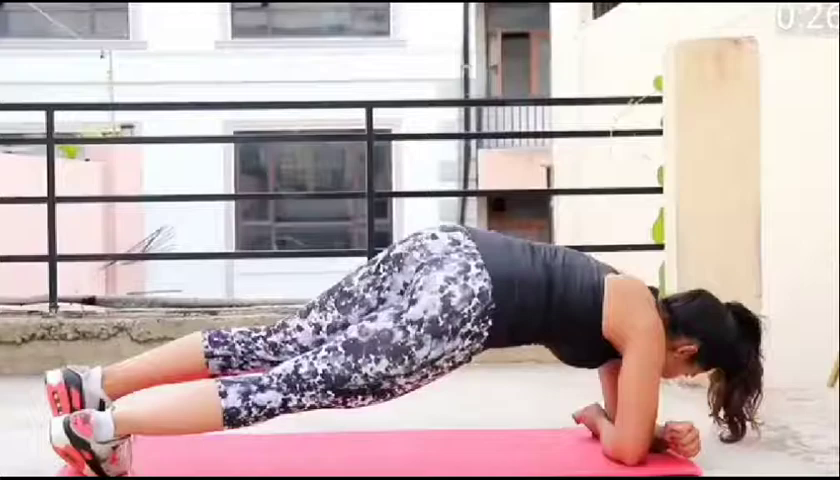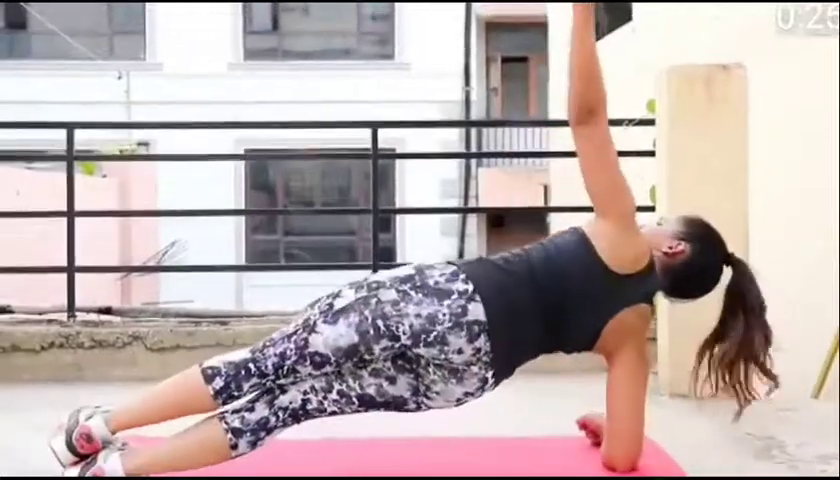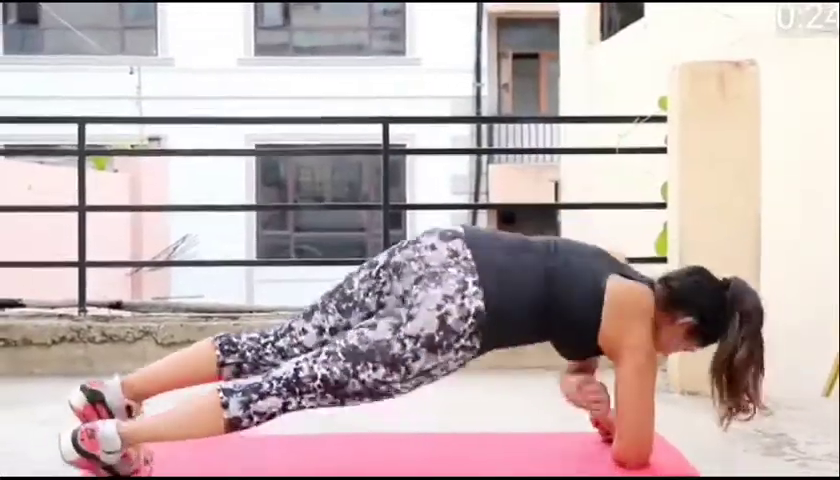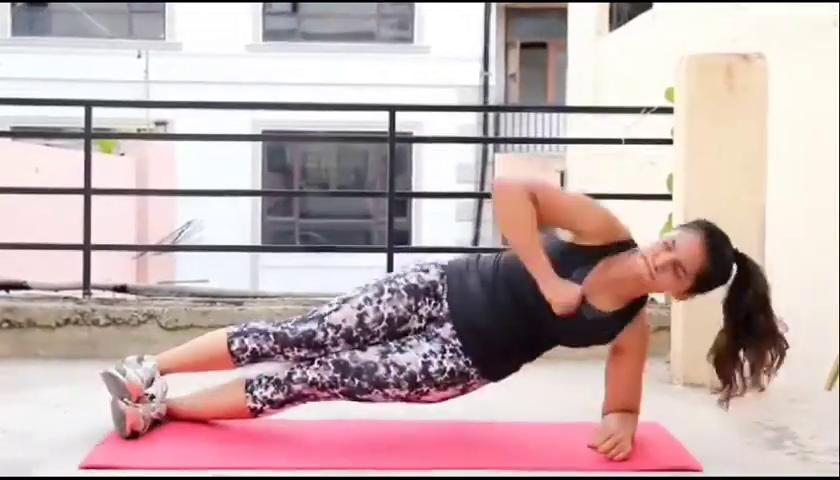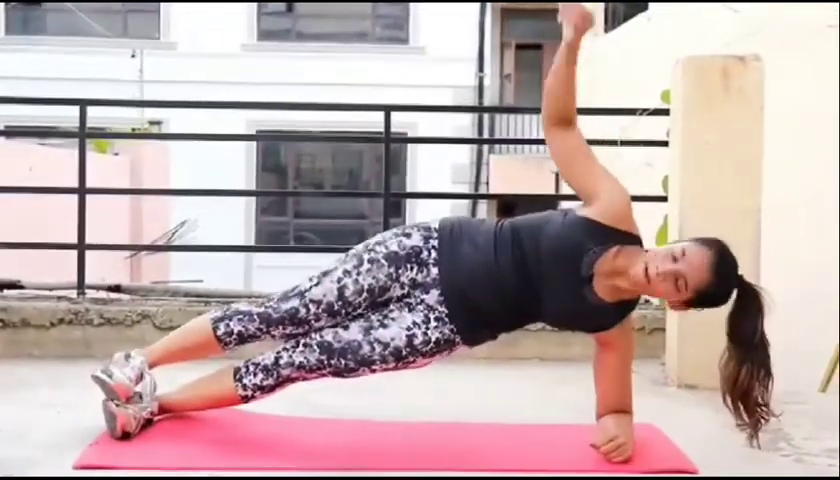
dt=1s
person 1, frame 1
left shoulder: (632, 303)
right shoulder: (648, 327)
left elbow: (619, 409)
right wrist: (599, 420)
left hip: (445, 250)
right hip: (462, 288)
left knee: (274, 344)
right knee: (298, 382)
left ankle: (96, 380)
right ankle: (108, 422)
person 1, frame 2
left shoulder: (621, 231)
right shoulder: (631, 332)
left elbow: (586, 116)
left hip: (435, 300)
right hip: (460, 370)
left knee: (263, 369)
right knee: (286, 405)
person 1, frame 3
left shoulder: (622, 287)
right shoulder: (639, 325)
left wrist: (585, 385)
right wrist: (615, 417)
left hip: (440, 249)
right hip: (451, 302)
left knee: (282, 346)
right knee: (302, 384)
left ankle: (117, 390)
person 1, frame 4
left shoulder: (632, 329)
right shoulder: (603, 231)
left elbow: (621, 407)
right elbow: (509, 189)
left wrist: (620, 426)
right wrist: (547, 275)
left hip: (464, 363)
right hip: (441, 289)
left knee: (324, 380)
right knee: (300, 337)
left ankle: (161, 405)
right ankle: (149, 372)
person 1, frame 5
left shoulder: (615, 314)
right shoulder: (615, 200)
left elbow: (613, 395)
right elbow: (557, 119)
left wrist: (617, 421)
left hip: (447, 317)
right hip: (421, 246)
left knee: (308, 355)
right knee: (285, 310)
left ankle: (148, 402)
right ankle: (140, 396)
